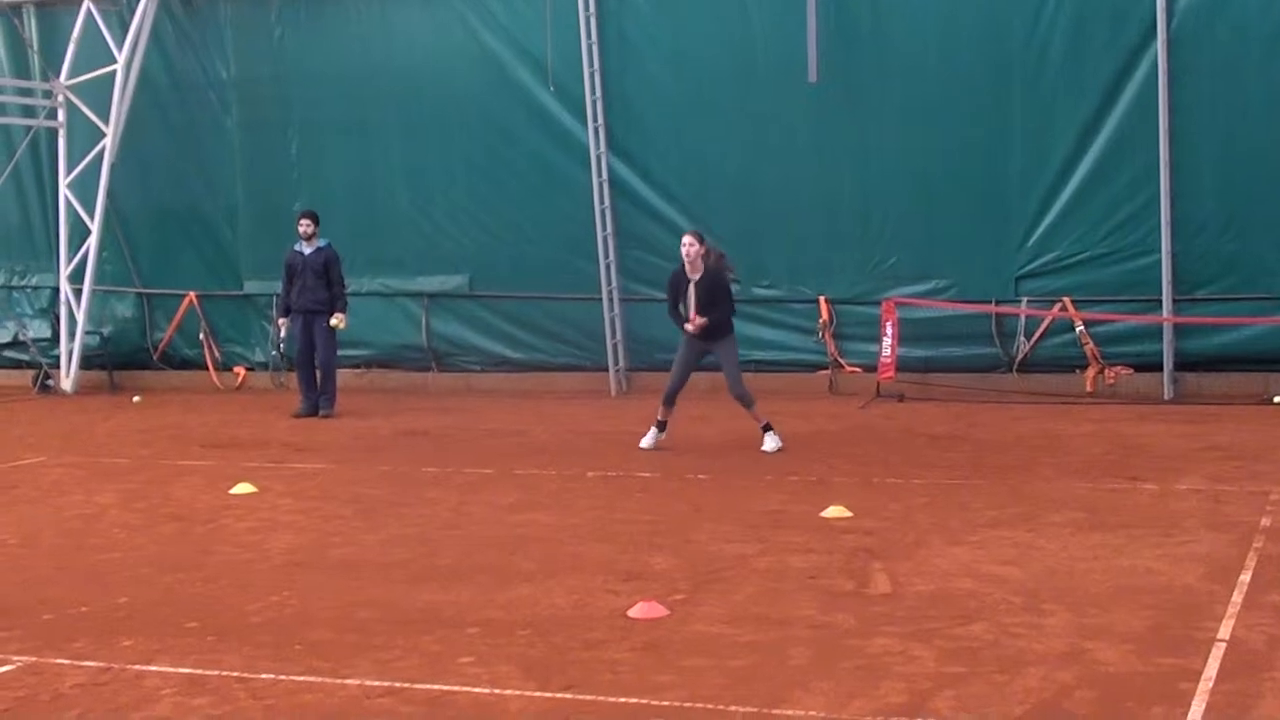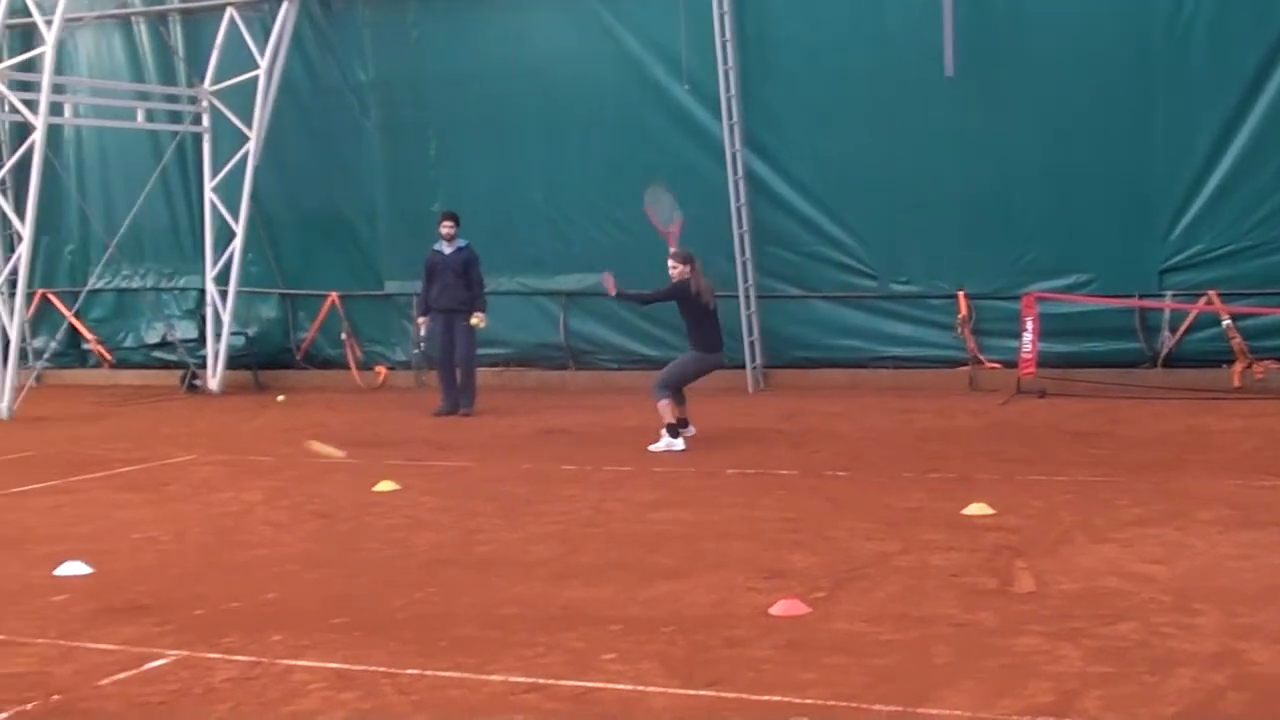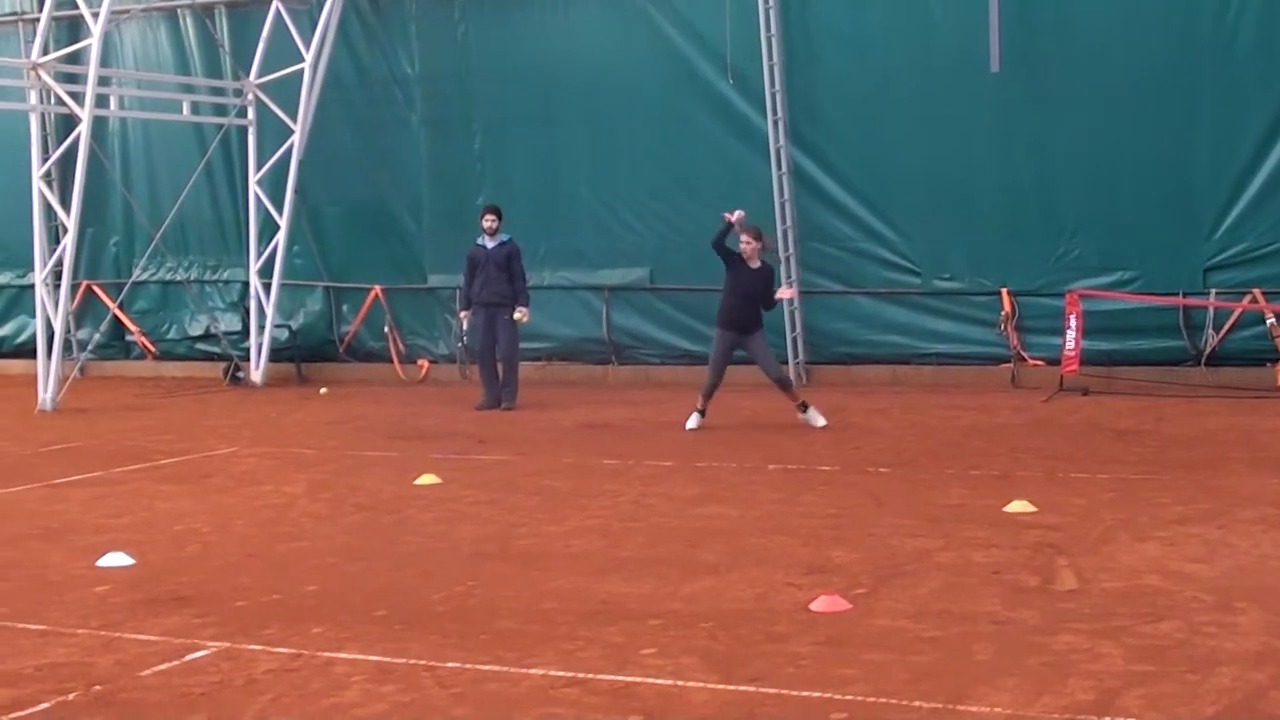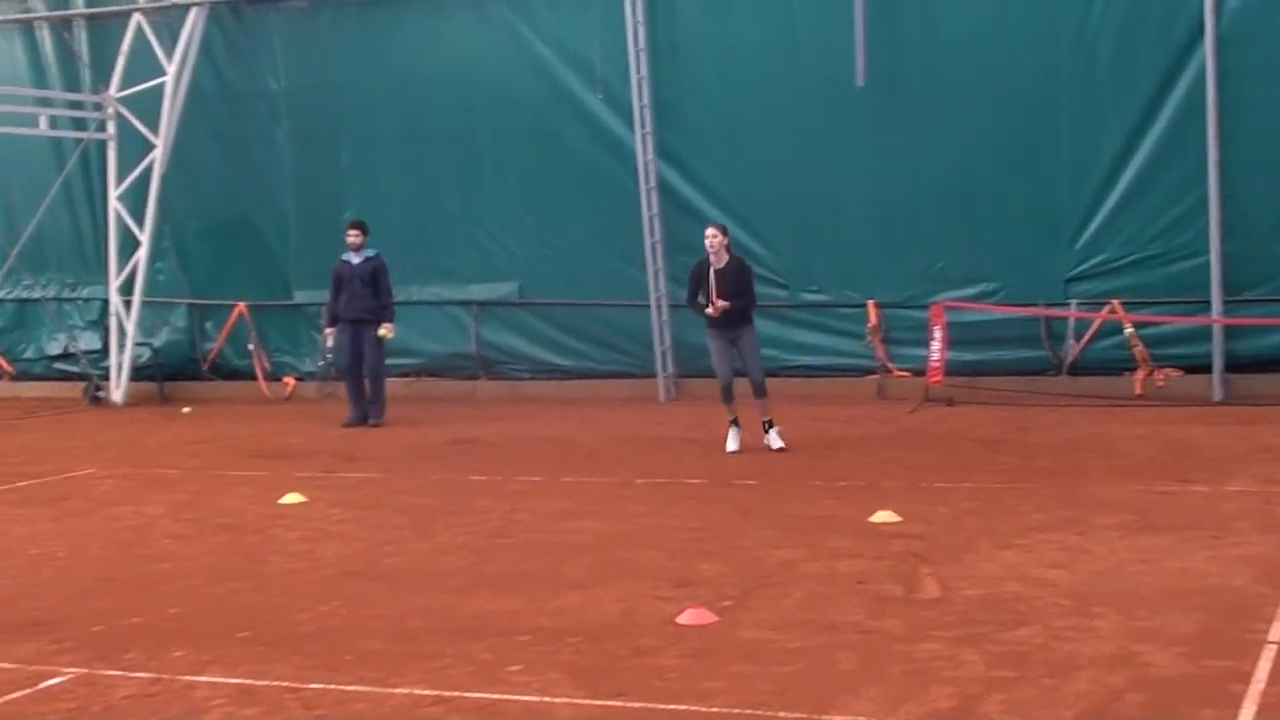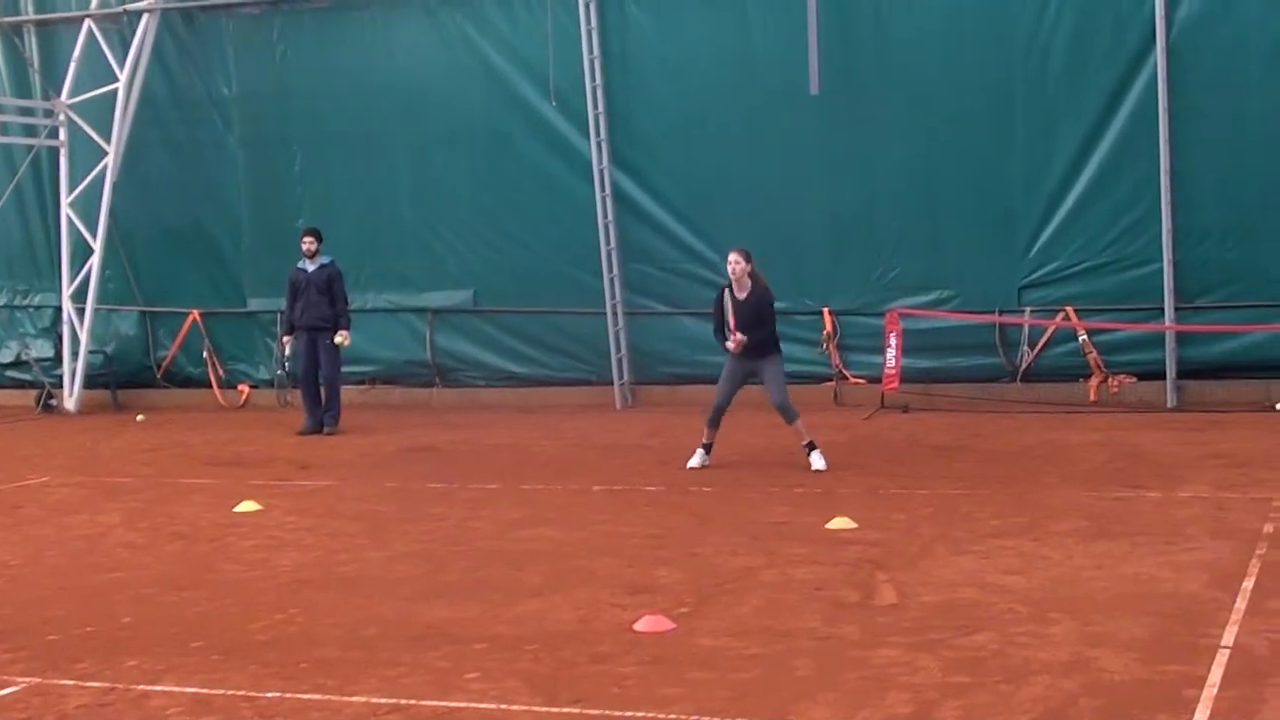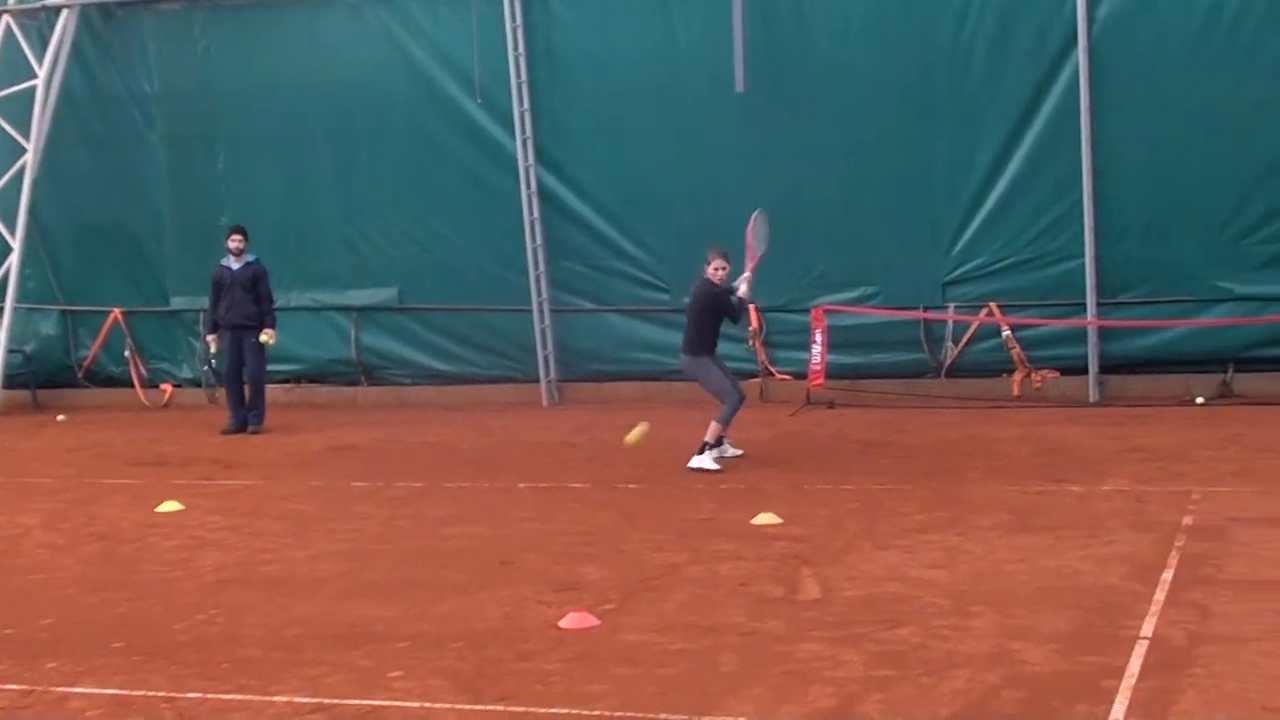
dt=0.7s
person 1, frame 1
left shoulder: (715, 275)
right shoulder: (676, 277)
left elbow: (728, 309)
right elbow: (673, 309)
left wrist: (706, 321)
right wrist: (685, 325)
left hip: (722, 339)
right hip: (693, 340)
left knee: (737, 391)
right knee: (672, 388)
left ankle: (768, 432)
right ankle: (658, 430)
person 1, frame 2
left shoulder: (681, 288)
right shoulder: (701, 283)
left elbow: (647, 299)
left wrist: (616, 293)
left hip: (703, 354)
right hip: (713, 354)
left knee: (660, 387)
right knee: (671, 381)
left ankle: (673, 436)
right ankle: (682, 425)
person 1, frame 3
left shoulder: (767, 271)
right shoulder: (733, 260)
left elbow: (765, 305)
right elbow: (716, 244)
left wrist: (777, 297)
right wrist: (731, 222)
left hip: (753, 332)
right hip: (726, 331)
left knee: (778, 376)
right knee: (713, 381)
left ankle: (805, 409)
right ankle: (699, 413)
person 1, frame 4
left shoulder: (739, 265)
right shoulder: (700, 268)
left elbow: (750, 301)
right elbow: (691, 300)
left wrist: (727, 306)
right wrist: (705, 309)
left hip: (743, 328)
right hip: (716, 332)
left knee: (757, 377)
right knee: (725, 380)
left ankle: (770, 429)
right ankle: (734, 428)
person 1, frame 5
left shoulder: (762, 294)
right shoulder: (723, 295)
left elbow: (770, 331)
right elbow: (718, 329)
left wrist: (746, 339)
right wrist: (727, 343)
left hip: (768, 358)
right hip: (739, 359)
left knee: (780, 403)
right knee: (718, 406)
left ankle: (812, 450)
right ankle: (704, 451)
person 1, frame 6
left shoulder: (711, 286)
right shoulder: (711, 292)
right elbow: (735, 314)
left wrist: (735, 288)
right wrist: (742, 297)
left hip: (707, 354)
right hip: (695, 358)
left knee: (738, 396)
right knee: (733, 399)
left ankle: (718, 443)
right ankle: (702, 454)
person 2, frame 1
left shoulder: (327, 252)
right shoulder: (292, 255)
left elbow: (337, 284)
right elbow: (286, 287)
left wrist: (340, 310)
right wrist: (282, 313)
left hip: (323, 314)
right hip: (299, 315)
left knee: (325, 359)
right knee: (302, 359)
left ankle: (326, 404)
right ankle: (309, 403)
person 2, frame 2
left shoulder: (468, 253)
right shoulder: (433, 255)
left elbow: (477, 284)
right elbow: (426, 287)
left wrist: (479, 309)
right wrist: (422, 313)
left hip: (462, 313)
right hip: (439, 314)
left knee: (465, 357)
right knee: (443, 358)
left ankle: (466, 402)
right ankle: (449, 401)
person 2, frame 3
left shoulder: (510, 247)
right shoulder: (474, 250)
left elbow: (519, 278)
right elbow: (468, 281)
left wrist: (523, 303)
right wrist: (464, 307)
left hip: (504, 307)
right hip: (481, 308)
left knee: (507, 352)
right knee: (483, 352)
left ankle: (508, 396)
right ankle: (491, 395)
person 2, frame 4
left shoulder: (376, 262)
right shoulder: (340, 266)
left elbow: (385, 294)
right elbow: (334, 297)
left wrist: (388, 320)
right wrist: (330, 324)
left hip: (371, 323)
right hip: (347, 324)
left knee: (374, 368)
right knee: (351, 368)
left ankle: (375, 412)
right ankle: (358, 412)
person 2, frame 5
left shoulder: (331, 270)
right shoulder: (296, 273)
left elbow: (341, 301)
right elbow: (290, 305)
left wrist: (344, 327)
right wrist: (287, 331)
left hip: (327, 331)
right hip: (303, 332)
left knee: (330, 376)
right knee: (306, 376)
left ankle: (331, 420)
right ankle: (313, 420)
person 2, frame 6
left shoulder: (256, 267)
right shoulder: (219, 271)
left elbow: (266, 299)
right elbow: (213, 302)
left wrist: (269, 325)
right wrist: (211, 330)
left hip: (252, 329)
right hip: (228, 330)
left knee: (255, 374)
right knee: (230, 375)
left ankle: (255, 419)
right ankle: (238, 419)
